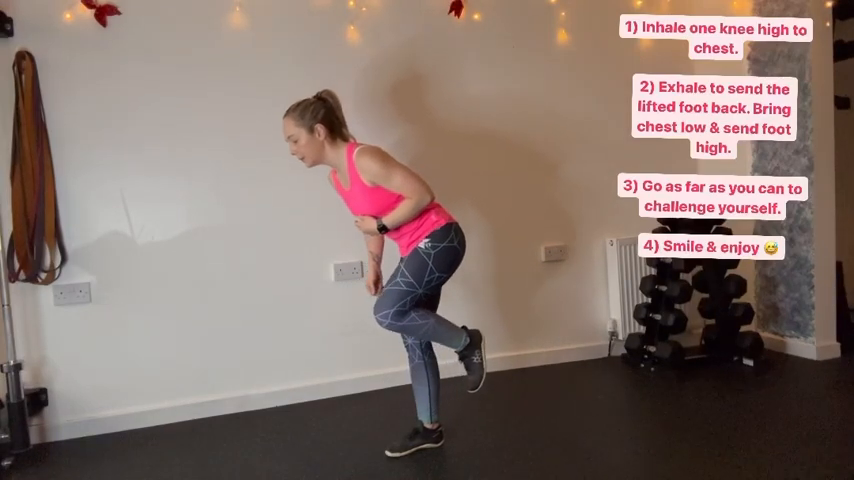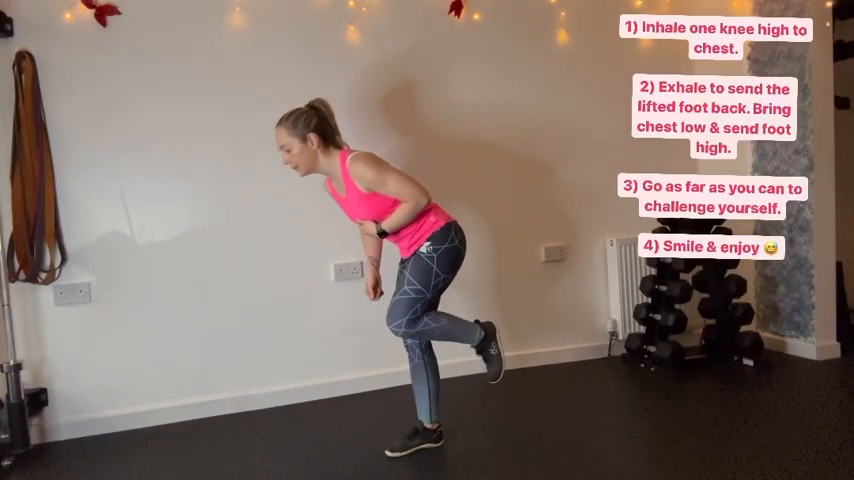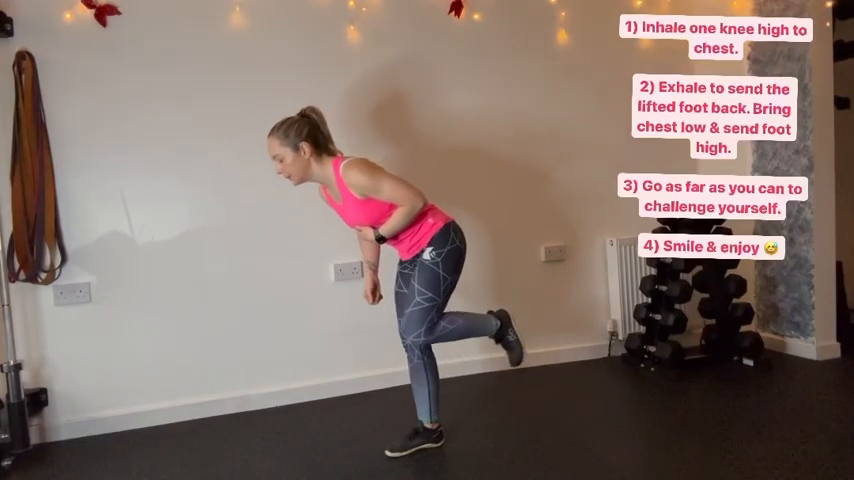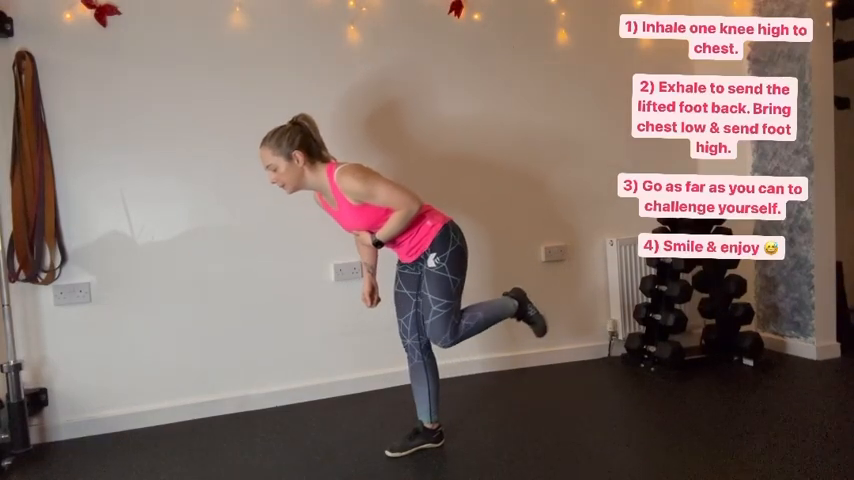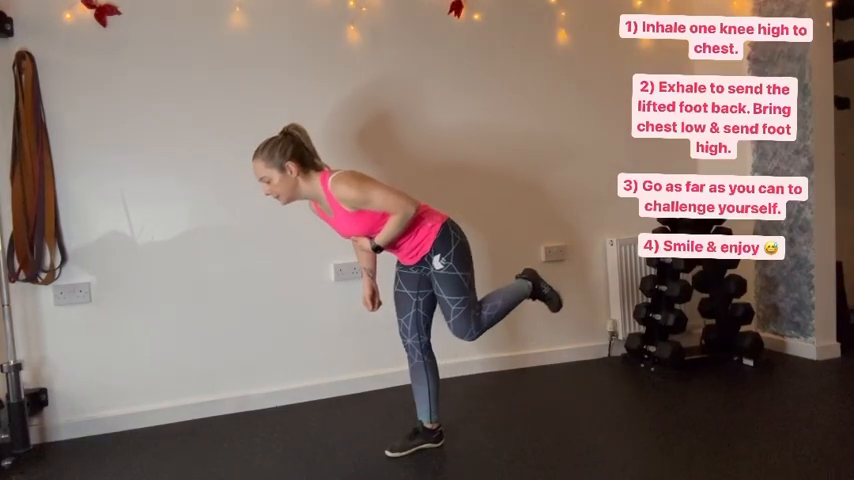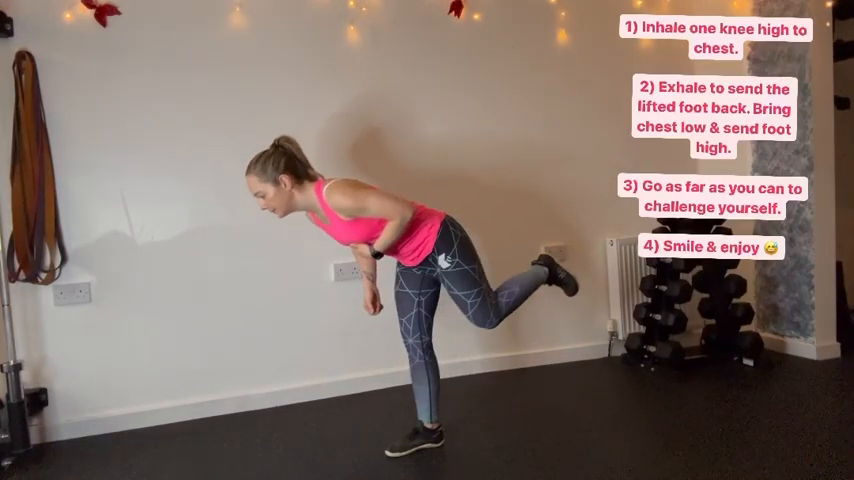
dt=0.3s
person 1, frame 1
left shoulder: (366, 158)
right shoulder: (336, 176)
left elbow: (422, 195)
left wrist: (380, 224)
right wrist: (373, 265)
left hip: (438, 239)
right hip: (415, 250)
left knee: (388, 312)
right knee: (414, 341)
left ankle: (466, 342)
right ankle: (429, 428)
person 1, frame 2
left shoulder: (359, 166)
right shoulder: (331, 183)
left elbow: (419, 198)
left wrist: (382, 229)
right wrist: (372, 269)
left hip: (439, 240)
right hip: (414, 252)
left knee: (401, 320)
right knee: (414, 341)
left ankle: (482, 336)
right ankle: (429, 428)
person 1, frame 3
left shoulder: (353, 172)
right shoulder: (326, 189)
left elbow: (415, 201)
left wrist: (379, 234)
right wrist: (371, 274)
left hip: (438, 242)
right hip: (412, 256)
left knee: (418, 330)
right knee: (413, 343)
left ankle: (496, 325)
right ankle: (429, 428)
person 1, frame 4
left shoulder: (347, 179)
right shoulder: (321, 196)
left elbow: (411, 205)
left wrist: (377, 239)
right wrist: (368, 277)
left hip: (438, 245)
right hip: (411, 259)
left knee: (444, 333)
right knee: (414, 343)
left ankle: (515, 304)
right ankle: (430, 429)
person 1, frame 5
left shoulder: (342, 186)
right shoulder: (317, 203)
left elbow: (407, 208)
left wrist: (376, 244)
right wrist: (369, 281)
left hip: (439, 245)
right hip: (411, 261)
left knee: (467, 327)
right knee: (414, 344)
left ankle: (528, 285)
right ankle: (429, 429)
person 1, frame 6
left shoulder: (335, 196)
right shoulder: (313, 212)
left elbow: (404, 212)
left wrist: (377, 250)
right wrist: (369, 285)
left hip: (440, 244)
right hip: (412, 261)
left knee: (487, 315)
right knee: (415, 344)
left ankle: (545, 271)
right ankle: (430, 429)
